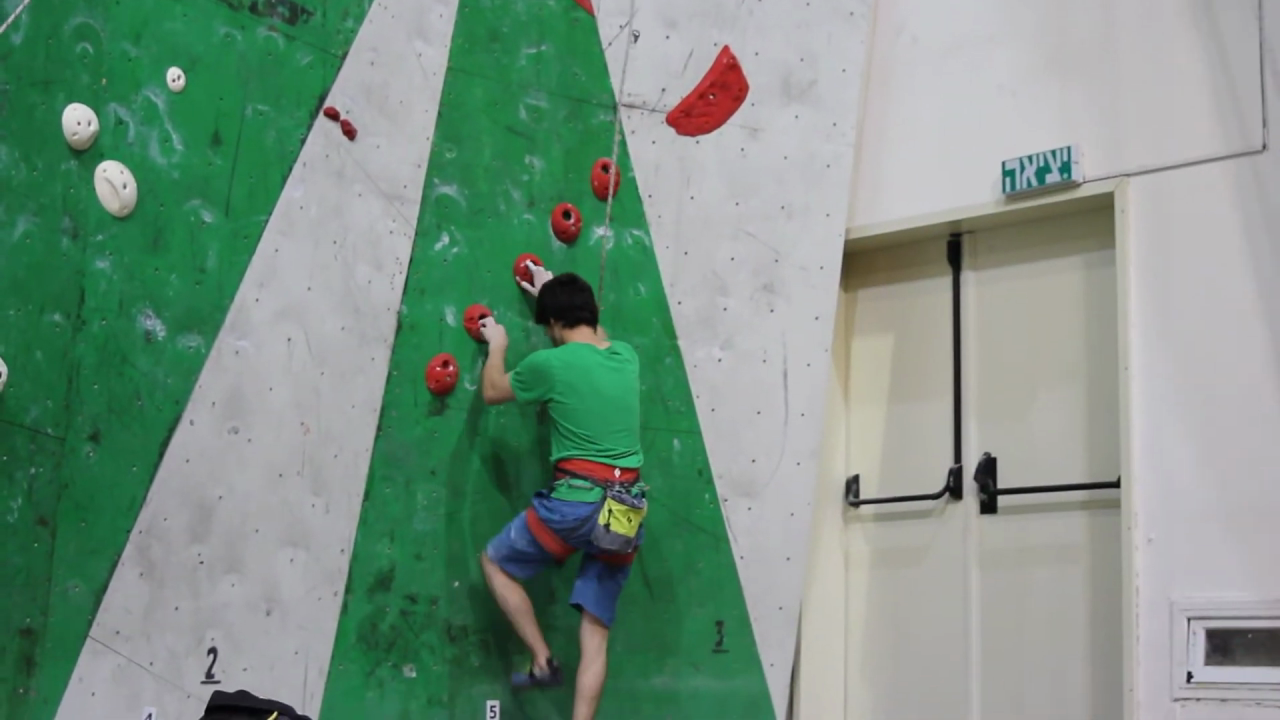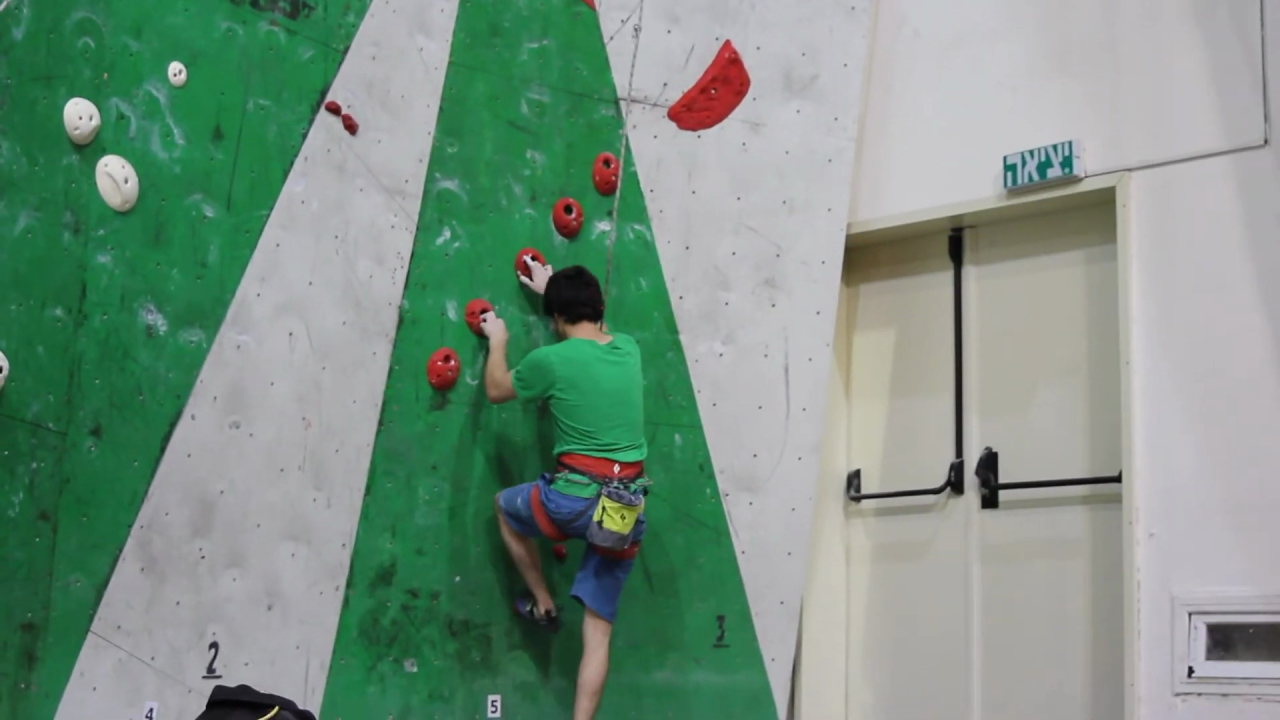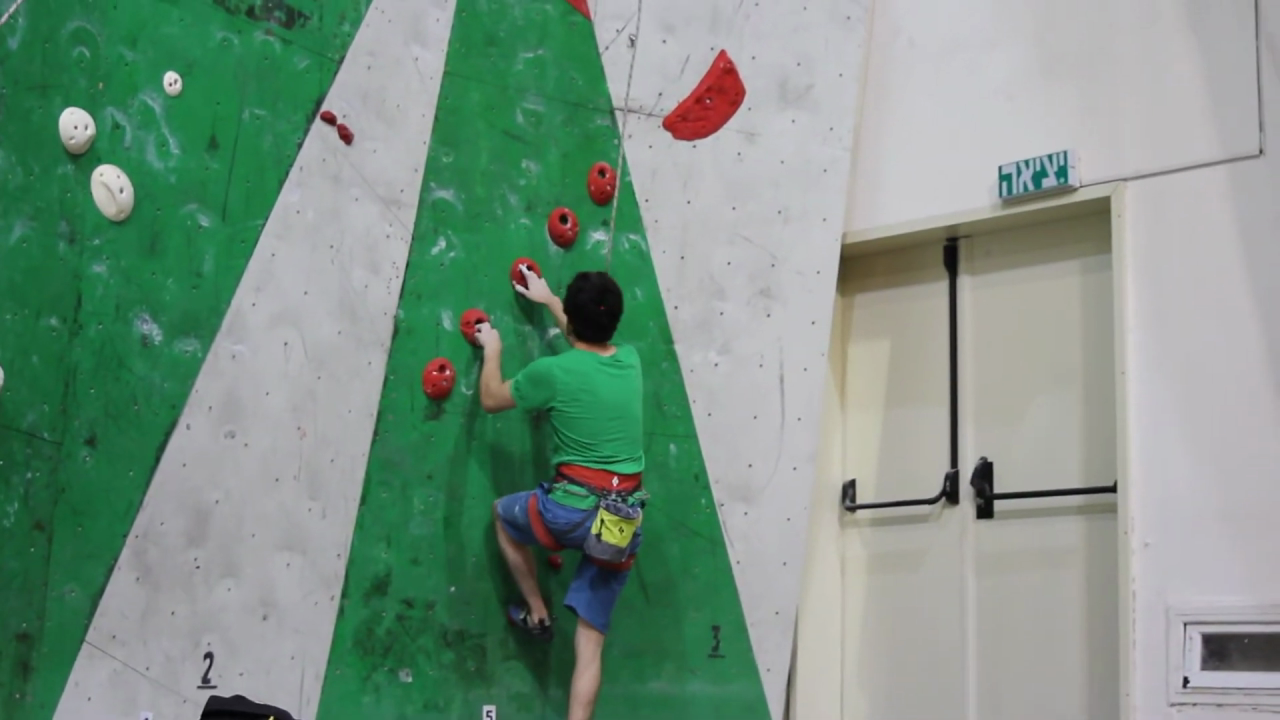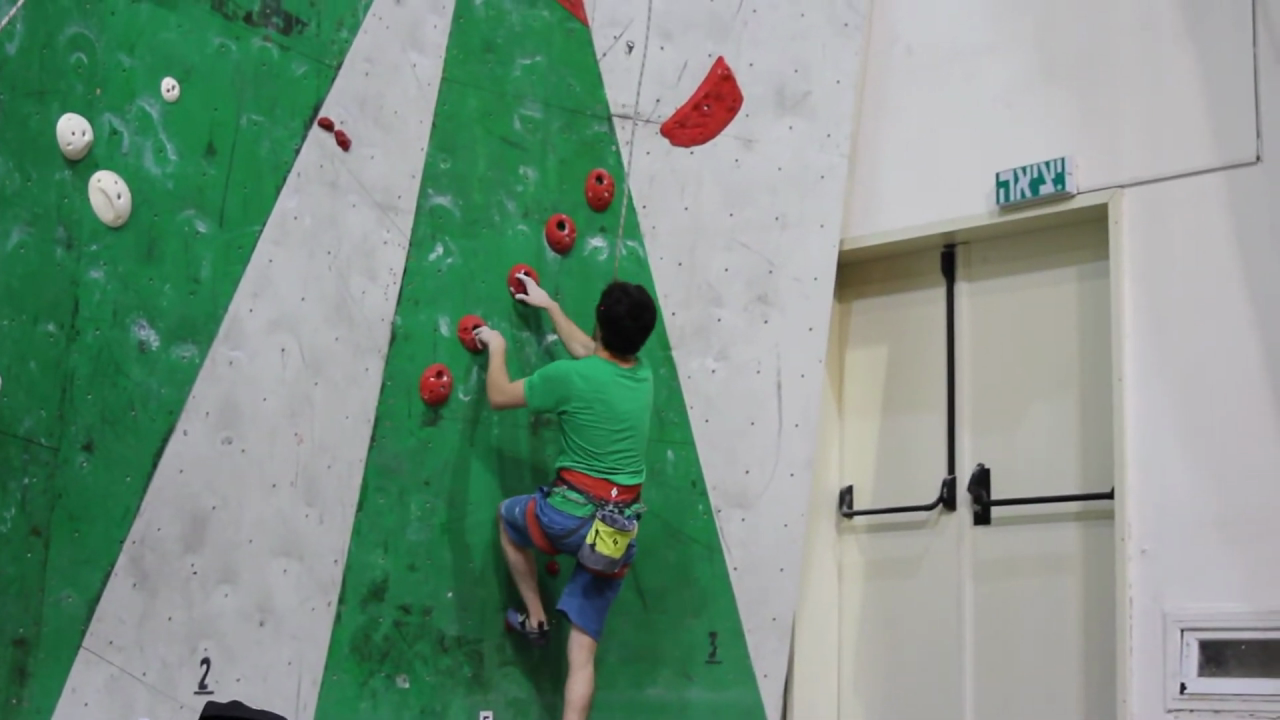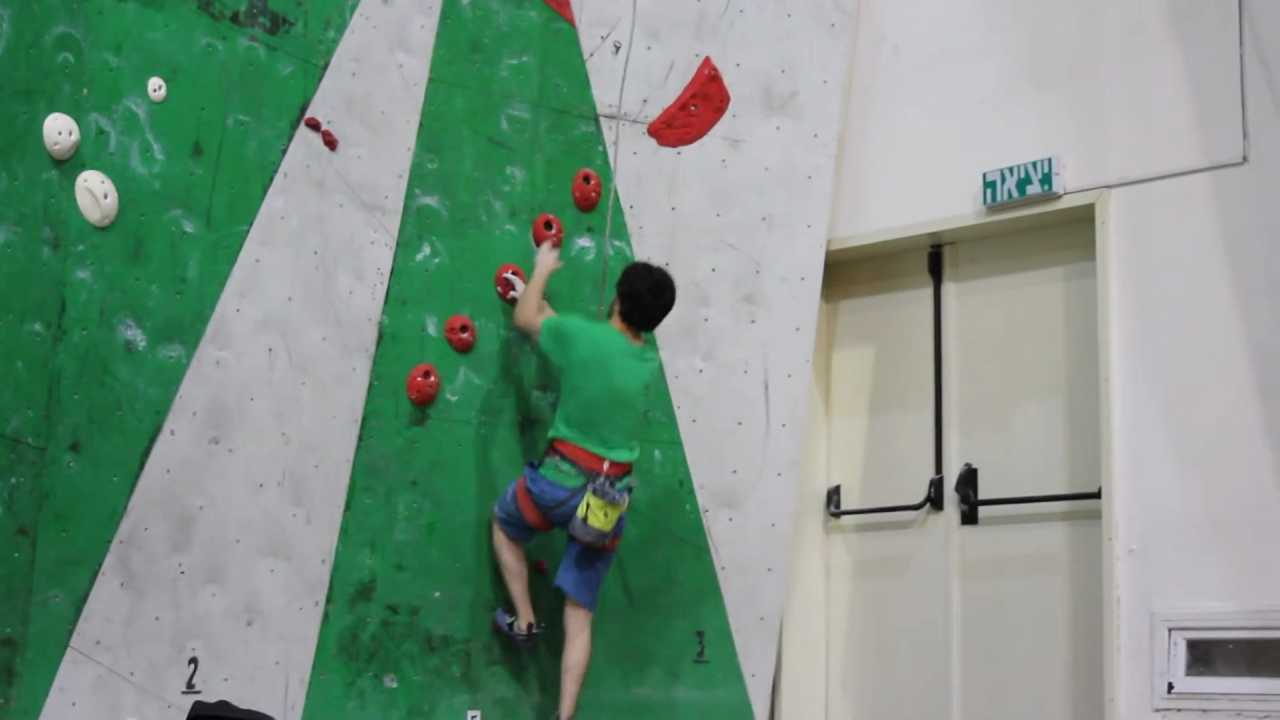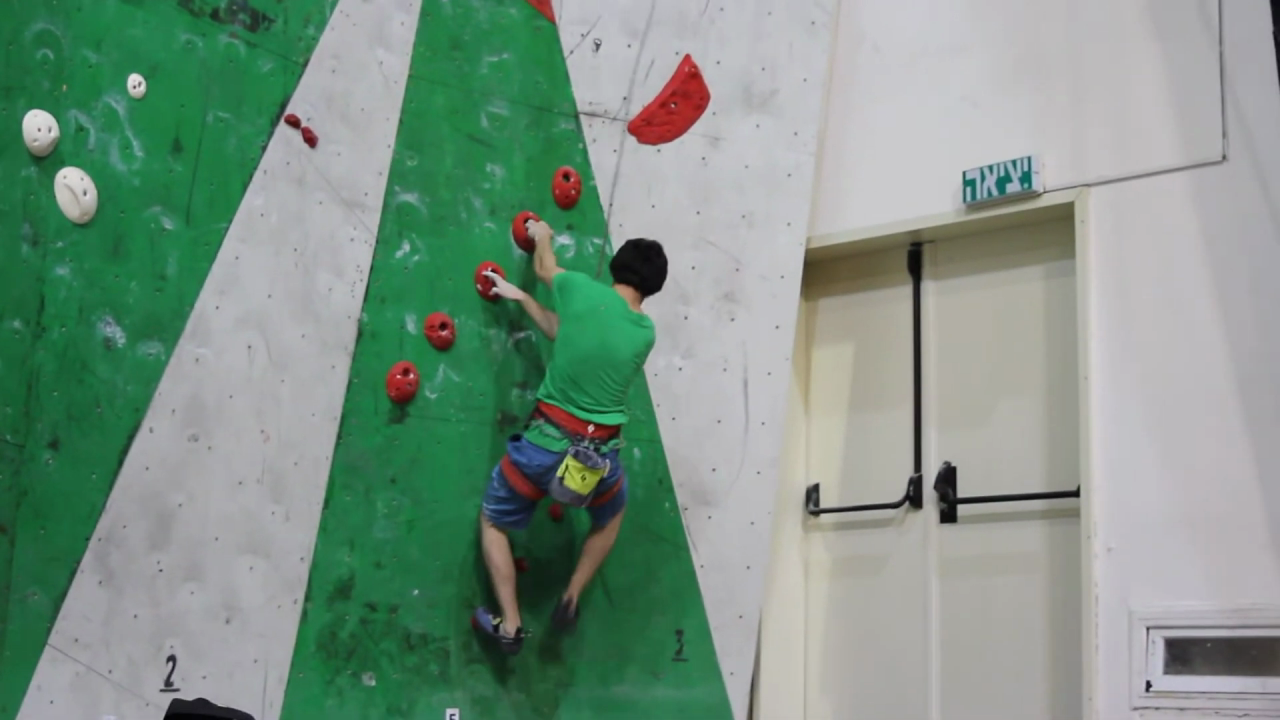
dt=0.4s
person 1, frame 1
left shoulder: (550, 364)
right shoulder: (626, 356)
left elbow: (491, 391)
right elbow: (596, 336)
left wrist: (497, 345)
right wrist: (554, 293)
left hip: (574, 503)
left knee: (493, 562)
right knee: (595, 634)
left ankle: (541, 659)
person 1, frame 2
left shoulder: (551, 360)
right shoulder: (628, 349)
left elbow: (495, 391)
right elbow: (595, 328)
left wrist: (497, 339)
right wrist: (553, 289)
left hip: (574, 498)
right hip: (628, 508)
left knee: (505, 504)
right knee: (598, 630)
left ankle: (543, 604)
person 1, frame 3
left shoulder: (553, 372)
right shoulder: (630, 360)
left elbow: (490, 400)
right elbow: (591, 343)
left wrist: (492, 349)
right wrist: (548, 300)
left hip: (572, 508)
right hip: (625, 521)
left knee: (503, 513)
right knee: (590, 641)
left ankle: (537, 613)
person 1, frame 4
left shoulder: (570, 377)
right shoulder: (643, 374)
left elbow: (499, 396)
right elbow: (590, 353)
left wrist: (496, 347)
right wrist: (550, 306)
left hip: (570, 513)
left knee: (507, 515)
right knee: (583, 648)
left ankle: (535, 618)
person 1, frame 5
left shoulder: (583, 334)
right shoulder: (650, 359)
left elbow: (524, 318)
left wrist: (543, 269)
right wrist: (535, 301)
left hip: (559, 481)
right hip: (610, 499)
left knee: (502, 523)
right knee: (580, 614)
left ankle: (524, 621)
person 1, frame 6
left shoulder: (583, 291)
right shoulder: (646, 333)
left elbow: (545, 268)
left wrist: (542, 236)
right wrist: (522, 299)
left hip: (545, 443)
right hip: (599, 457)
left knee: (492, 522)
right knee: (614, 513)
left ankle: (509, 625)
right ankle: (571, 597)
